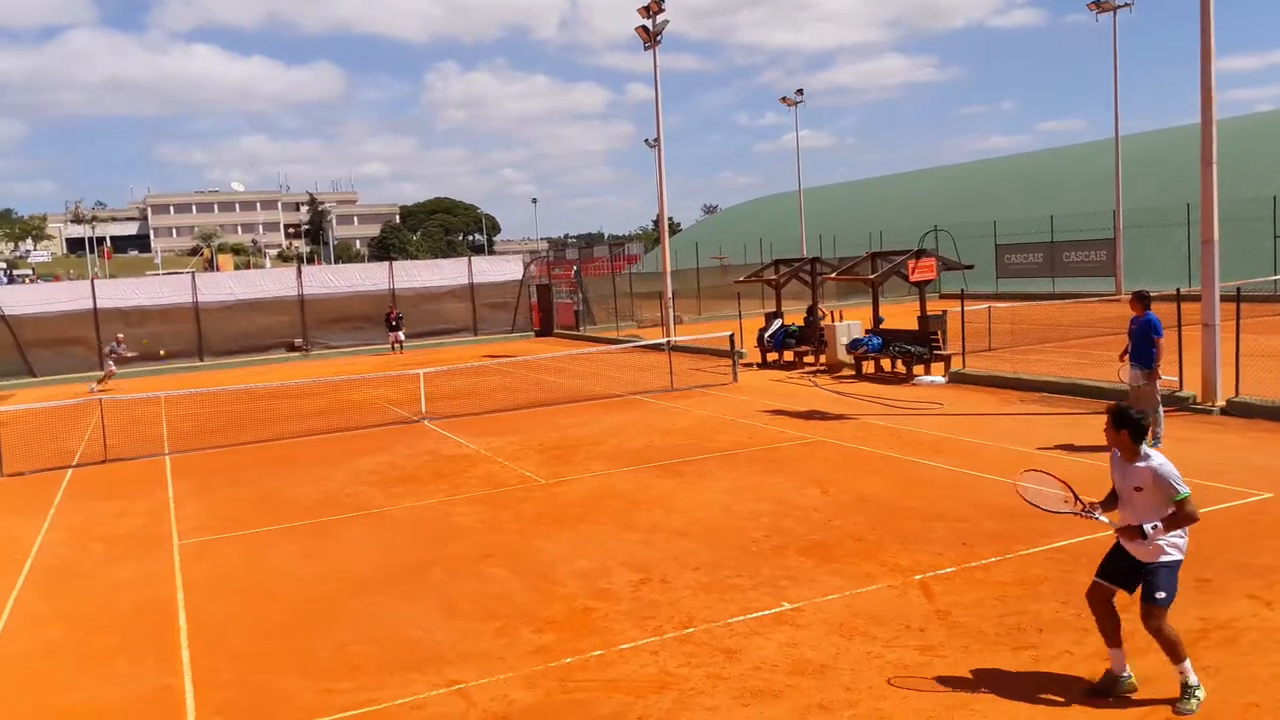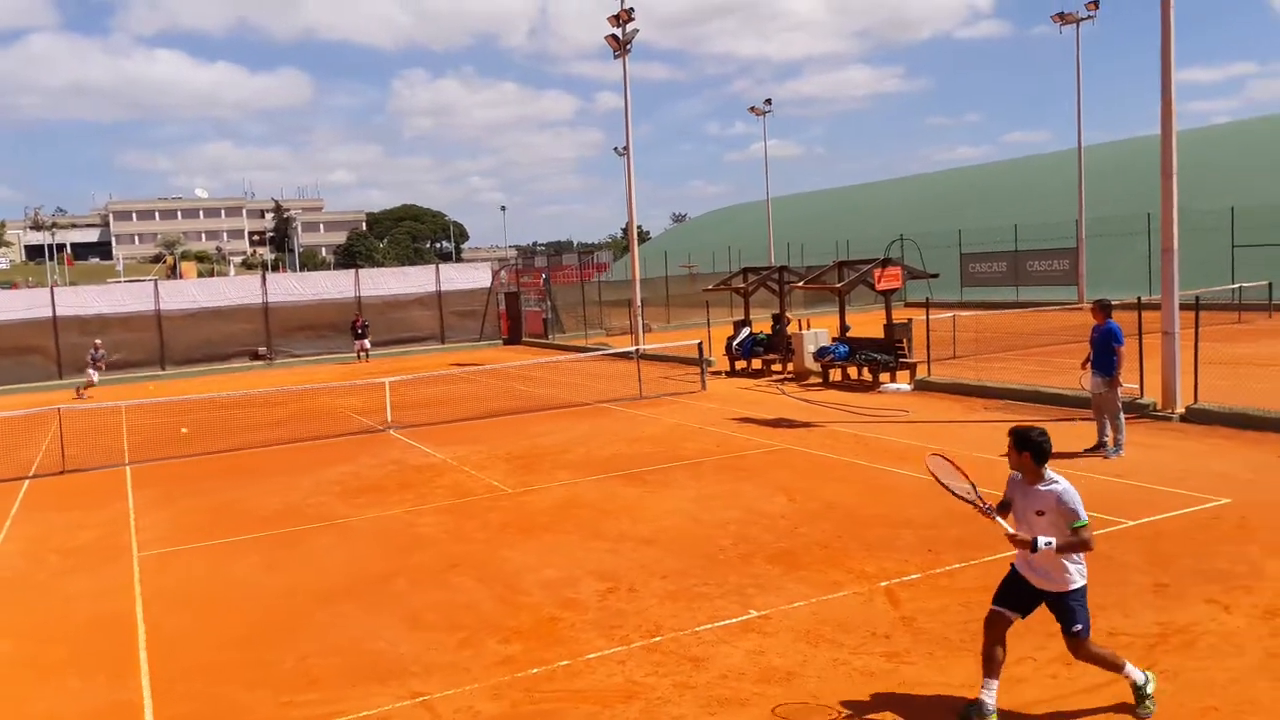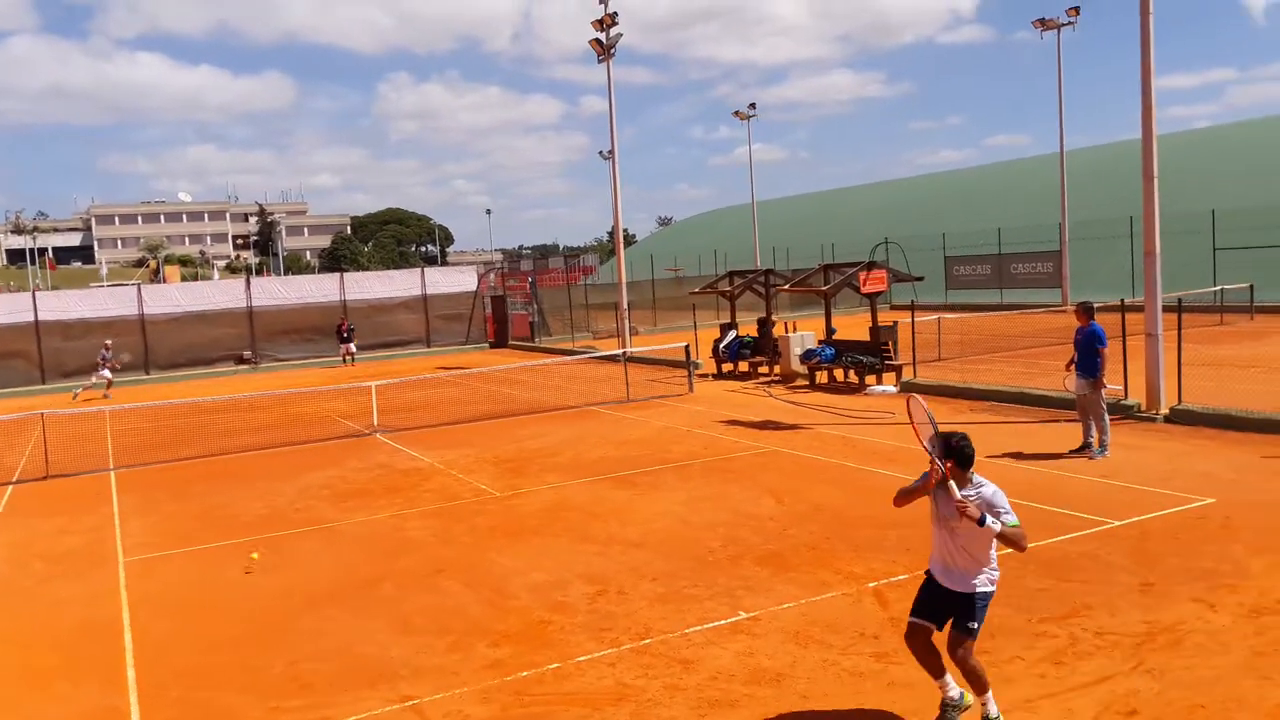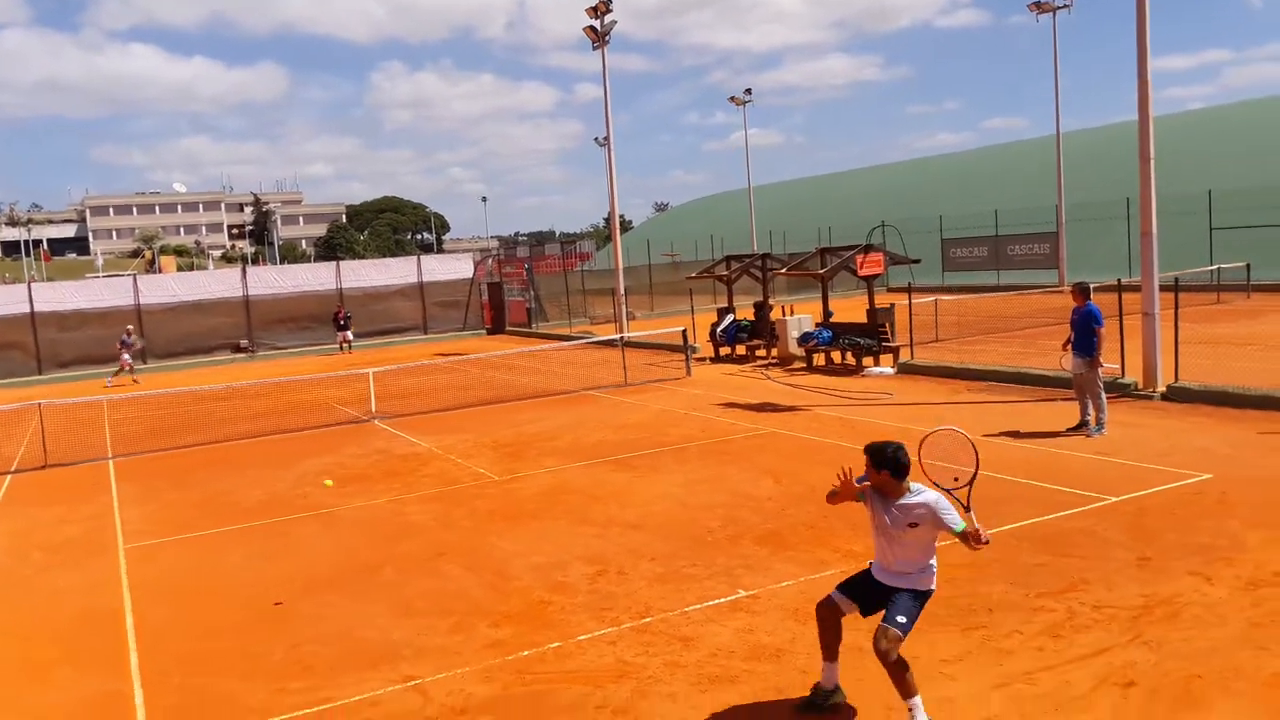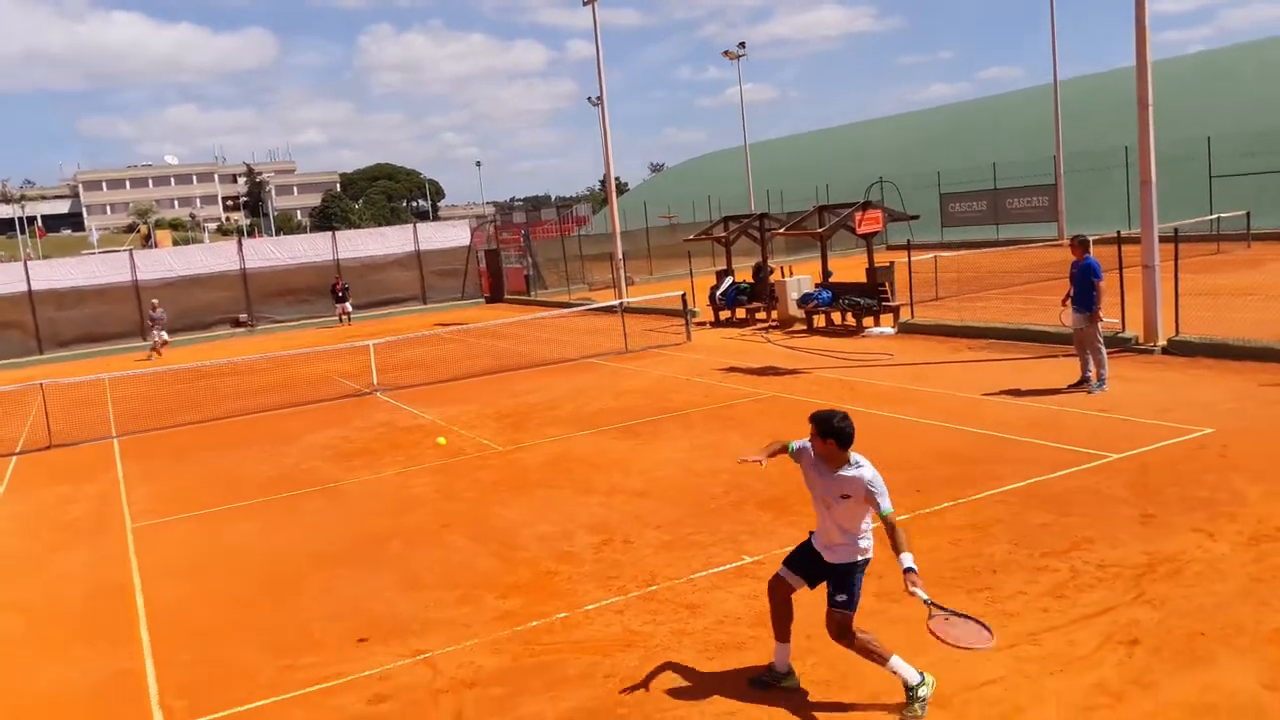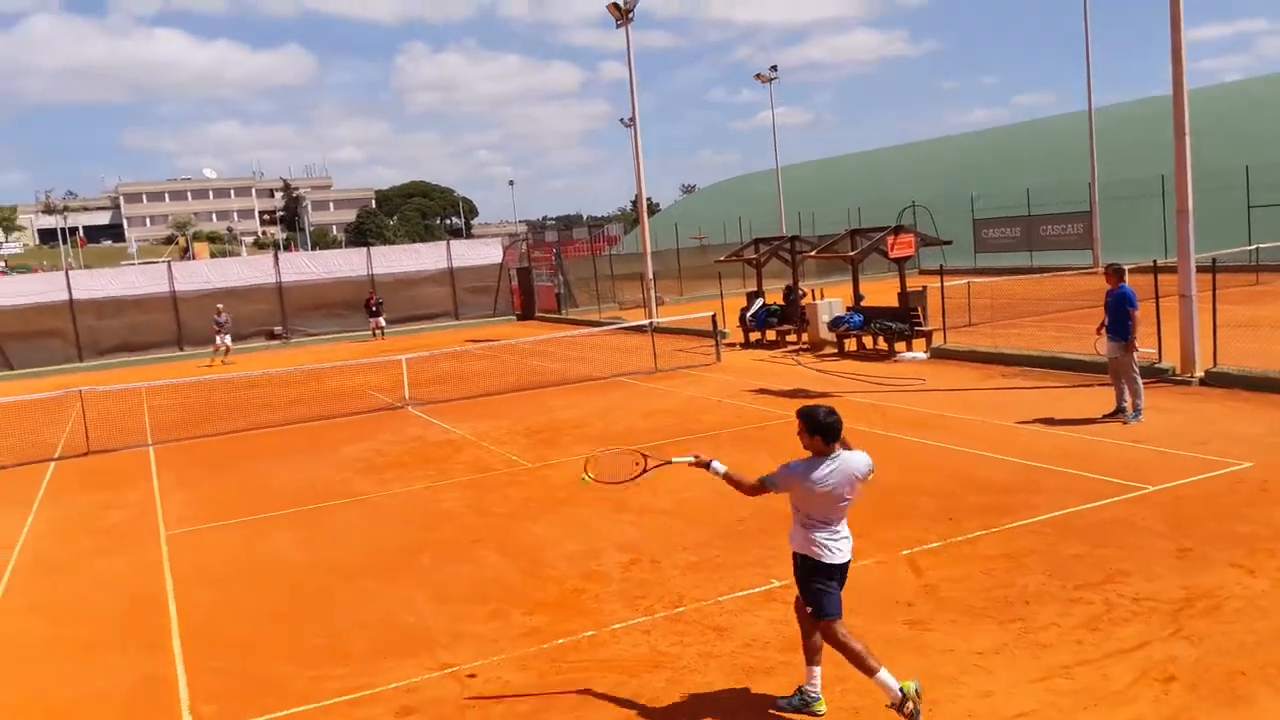
dt=0.2s
person 1, frame 1
left shoulder: (1159, 468)
right shoulder: (1117, 458)
left elbow: (1191, 512)
left wrist: (1144, 530)
right wrist: (1102, 506)
left hip: (1163, 551)
right hip: (1131, 545)
left knee: (1152, 620)
right knee: (1097, 596)
left ankle: (1191, 684)
right ankle: (1120, 673)
person 1, frame 2
left shoulder: (1062, 492)
right shoulder: (1015, 480)
left elbow: (1085, 542)
right elbow: (1004, 510)
left wrist: (1036, 543)
right wrist: (993, 512)
left hip: (1064, 579)
right hip: (1025, 571)
left knee: (1080, 648)
right knee: (993, 624)
left ankle: (1139, 681)
person 1, frame 3
left shoulder: (989, 496)
right shoulder: (935, 481)
left elbow: (1019, 543)
right elbow: (898, 501)
left wrist: (982, 520)
right wrist: (925, 485)
left hip: (976, 583)
right hip: (940, 575)
left knee: (959, 651)
right knee: (915, 638)
right ankle: (953, 697)
person 1, frame 4
left shoulder: (930, 502)
right shoulder: (870, 486)
left elbow: (968, 538)
right elbow: (832, 498)
left wrist: (979, 538)
right wrist: (846, 490)
left hip: (914, 585)
right hip: (881, 573)
left knee: (884, 646)
right knee: (827, 610)
right ankle: (829, 687)
person 1, frame 5
left shoulder: (866, 477)
right shoulder: (812, 452)
left elbow: (891, 524)
right elbow: (784, 445)
left wrist: (908, 565)
right wrist: (763, 455)
left hip: (848, 557)
right hip: (821, 544)
left knee: (840, 630)
right knee: (777, 589)
left ankle: (915, 682)
right ankle: (782, 668)
person 1, frame 6
left shoulder: (799, 472)
right shoulder: (860, 461)
left elbow: (752, 489)
right elbow: (864, 470)
left wrist: (714, 467)
right wrist: (846, 446)
left hip: (813, 556)
right hip: (837, 552)
left knee: (833, 631)
right knee: (805, 610)
left ankle: (898, 693)
right ankle: (811, 692)
